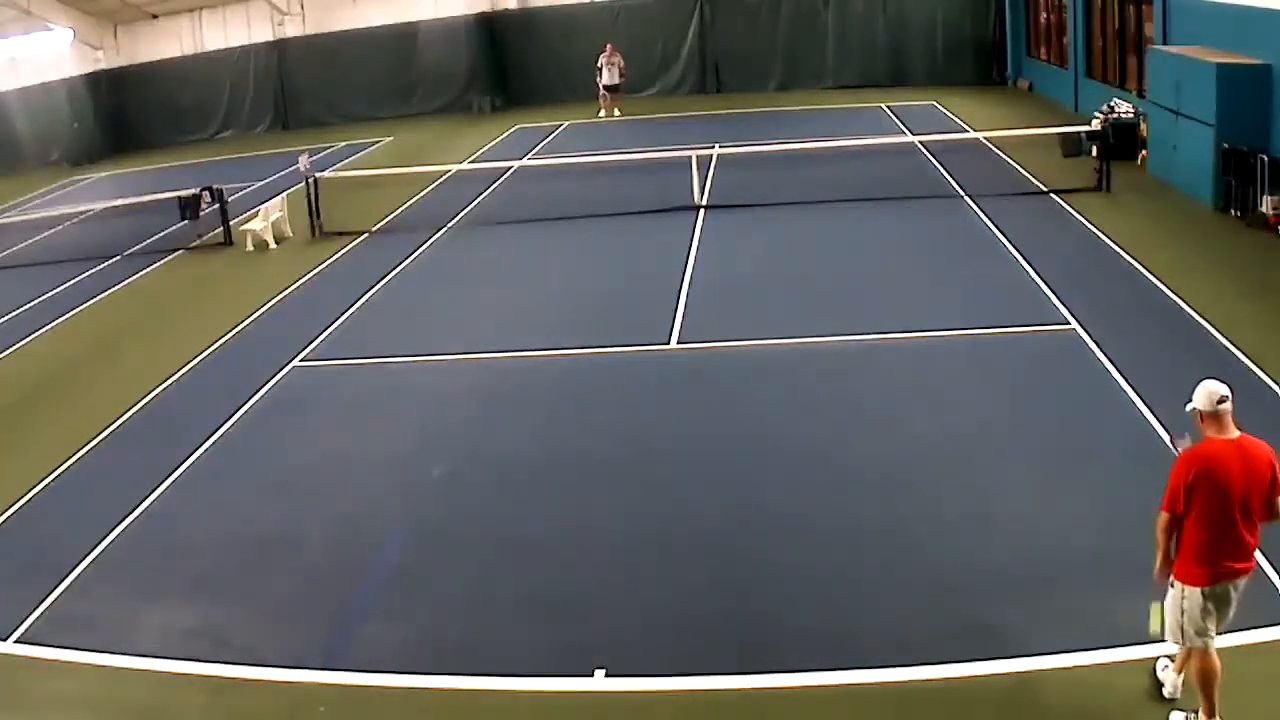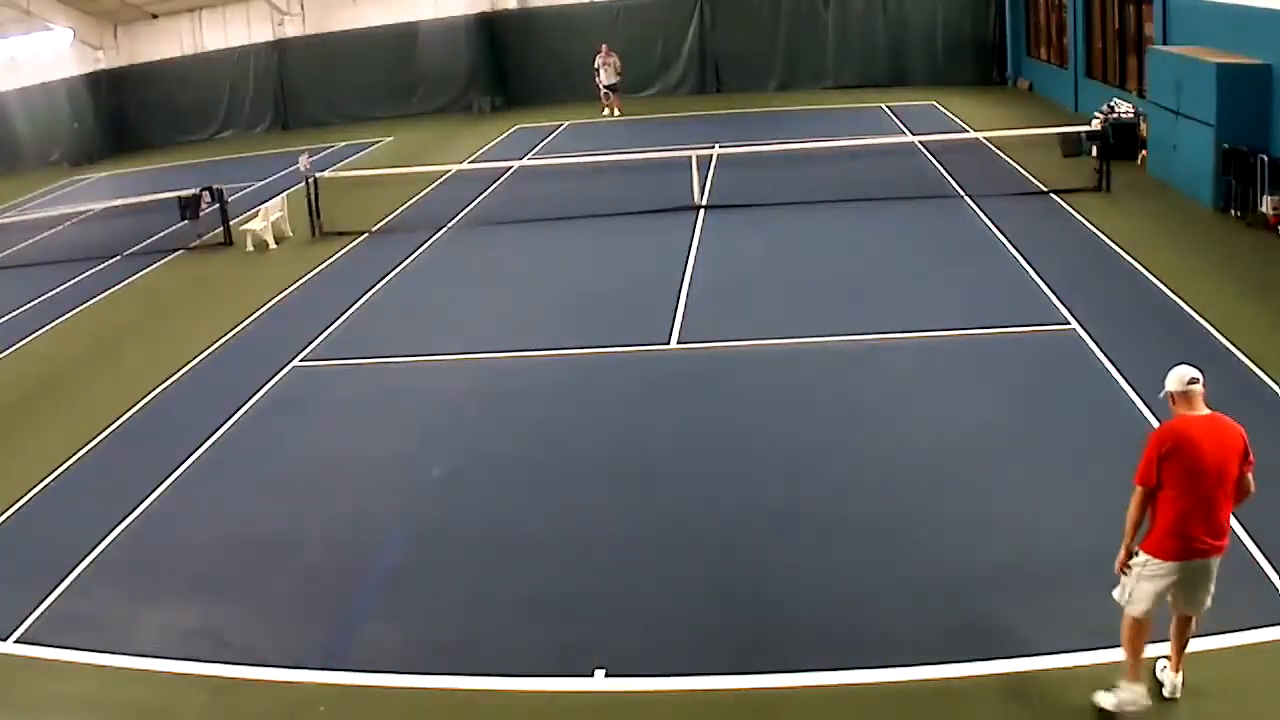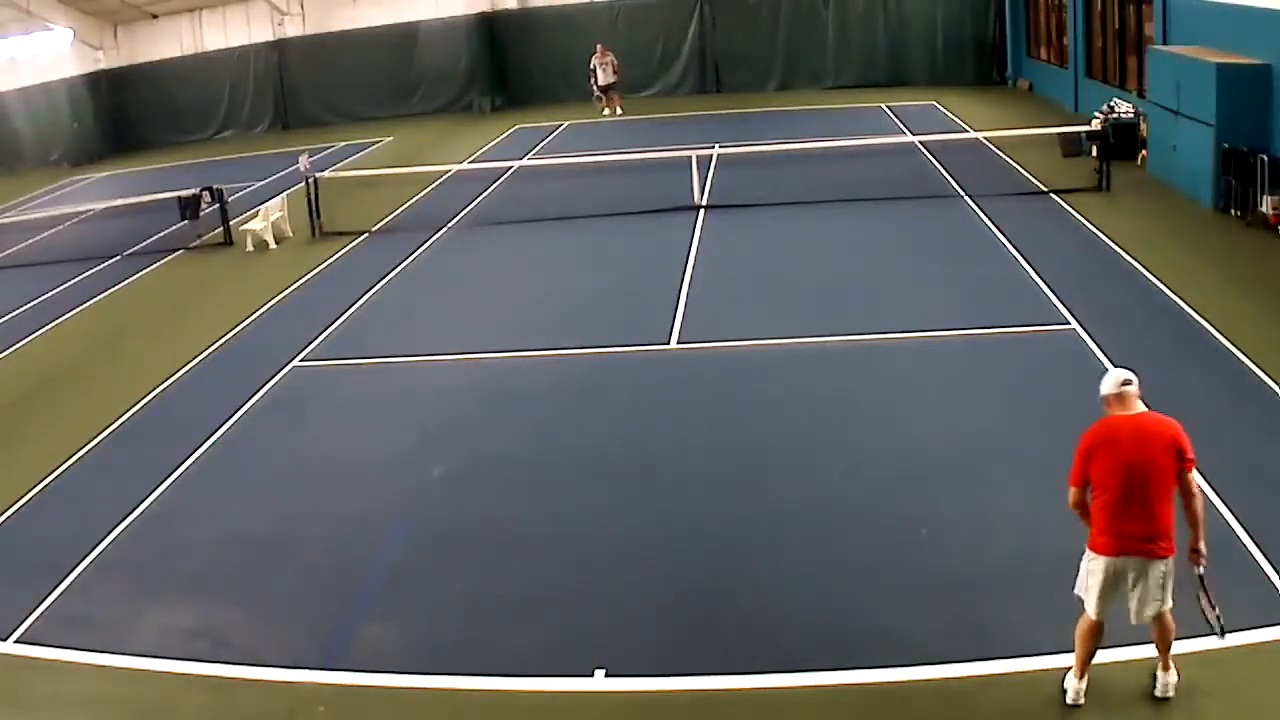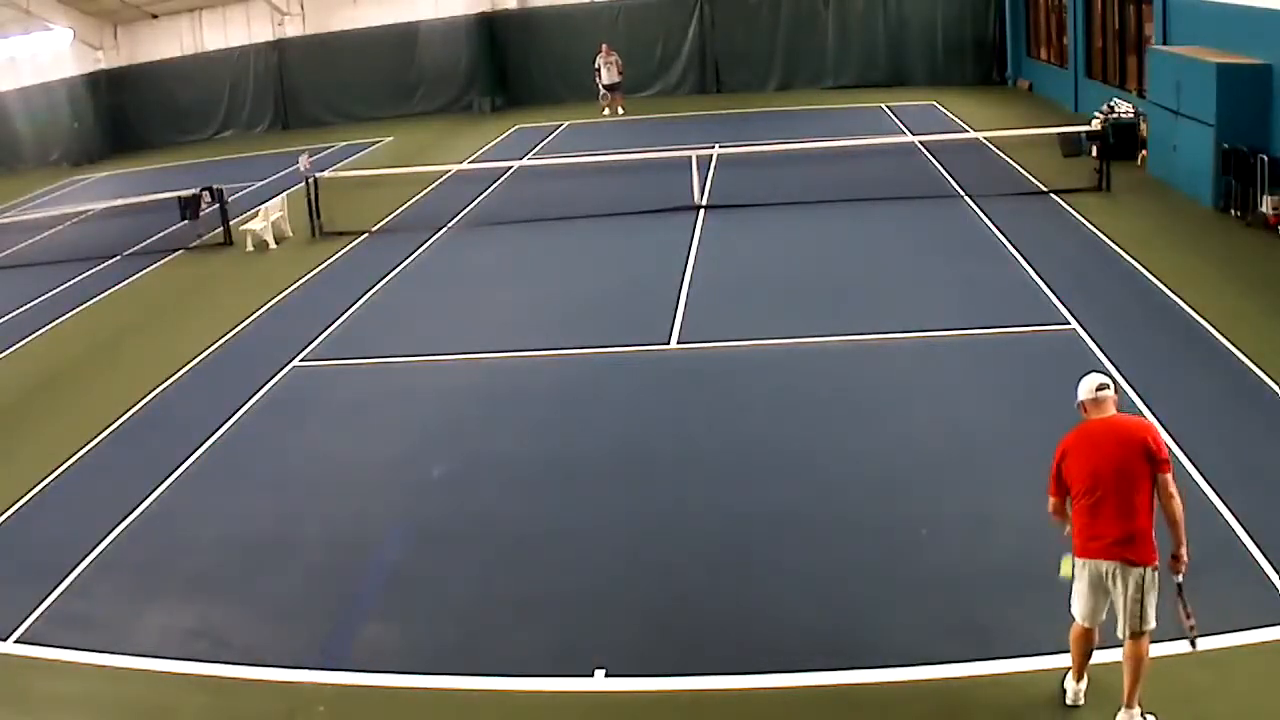
dt=0.5s
person 1, frame 1
left shoulder: (1191, 460)
left elbow: (1167, 521)
left wrist: (1162, 560)
left hip: (1198, 570)
right hip: (1240, 566)
left knee: (1200, 643)
right knee: (1196, 631)
right ankle: (1174, 674)
person 1, frame 2
left shoulder: (1165, 436)
right shoulder: (1234, 431)
left elbow: (1141, 498)
right elbow: (1246, 489)
left wrist: (1126, 545)
left hip: (1166, 548)
right hip: (1212, 547)
left knee: (1135, 610)
right knee: (1187, 613)
left ankle: (1132, 688)
right ankle: (1173, 674)
person 1, frame 3
left shoulder: (1092, 438)
right shoulder: (1171, 431)
left elbow: (1075, 500)
right elbow: (1191, 492)
right wrist: (1198, 539)
left hip: (1105, 548)
right hip: (1155, 547)
left knee: (1093, 616)
right knee: (1160, 612)
left ankle: (1077, 682)
right ankle: (1165, 675)
person 1, frame 4
left shoulder: (1069, 443)
right shoulder: (1145, 432)
left elbow: (1056, 507)
right elbow: (1169, 495)
right wrist: (1180, 546)
left hip: (1089, 553)
right hip: (1135, 554)
left knee: (1085, 622)
right knee: (1137, 633)
left ankle: (1076, 684)
